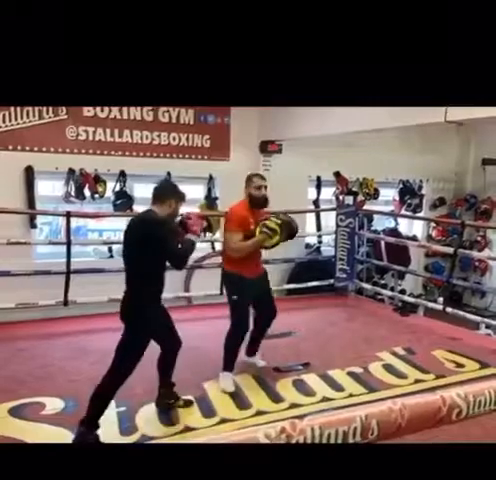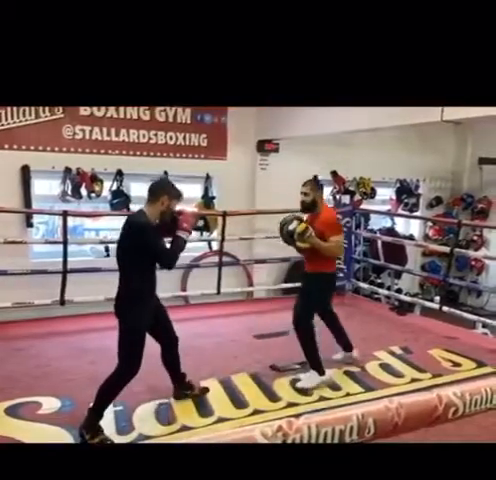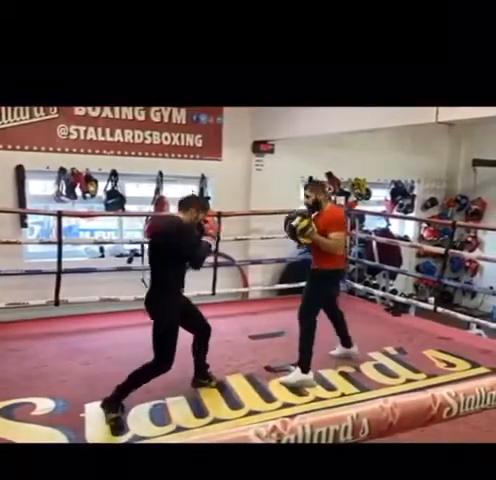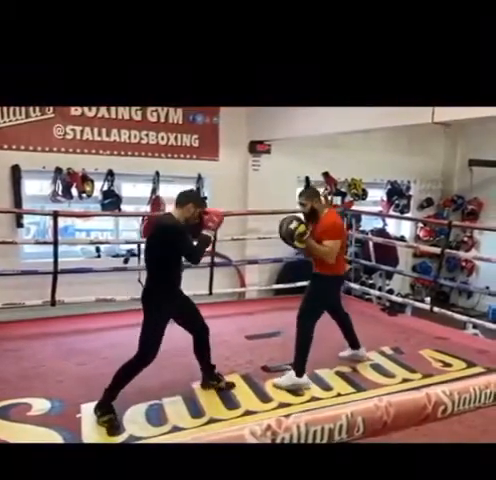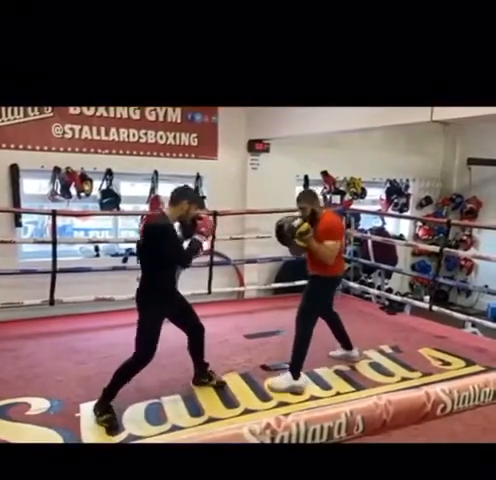
dt=1s
person 1, frame 1
left shoulder: (142, 221)
right shoulder: (155, 223)
right elbow: (178, 261)
left wrist: (179, 233)
right wrist: (193, 235)
left hip: (147, 302)
right hip: (140, 306)
left knee: (172, 344)
right knee: (121, 369)
left ankle: (166, 396)
right ankle: (86, 431)
person 1, frame 2
left shoulder: (146, 221)
right shoulder: (141, 225)
left elbow: (158, 251)
right elbow: (167, 261)
left wrist: (175, 228)
right wrist: (183, 233)
left hip: (146, 298)
right hip: (131, 303)
left knee: (170, 341)
right knee: (129, 366)
left ankle: (181, 386)
right ankle: (90, 425)
person 1, frame 3
left shoulder: (165, 225)
right shoulder: (183, 228)
right elbow: (197, 261)
left wrist: (199, 234)
right wrist: (207, 238)
left hip: (170, 297)
right hip: (163, 301)
left knee: (203, 329)
right knee: (162, 361)
left ankle: (201, 375)
right ankle: (114, 402)
person 1, frame 4
left shoulder: (170, 224)
right shoulder: (169, 226)
left elbow: (187, 250)
right elbow: (194, 256)
left wrist: (201, 229)
right wrist: (209, 230)
left hip: (171, 293)
right hip: (157, 297)
left knee: (201, 330)
right knee: (146, 354)
left ankle: (210, 377)
right ankle: (105, 405)
person 1, frame 5
left shoulder: (164, 223)
right shoulder: (159, 226)
left elbow: (178, 254)
right elbow: (183, 260)
left wrist: (194, 230)
right wrist: (201, 235)
left hip: (167, 292)
right hip: (151, 297)
left knee: (196, 329)
right knee: (144, 354)
left ankle: (202, 374)
right ankle: (103, 403)
person 2, frame 1
left shoulder: (261, 212)
right shoulder: (237, 213)
right elbow: (232, 250)
left wrist: (273, 234)
right wrist: (260, 237)
left hip: (257, 273)
right hip: (236, 276)
left knee: (268, 313)
right knee: (240, 324)
left ankle: (251, 354)
right ankle: (226, 372)
person 2, frame 2
left shoulder: (328, 218)
right shoulder: (311, 216)
left elbow: (337, 251)
left wrist: (313, 240)
right wrist: (300, 240)
left hip: (321, 275)
right hip: (313, 272)
left knee: (301, 320)
right knee: (325, 313)
left ankle: (318, 372)
right ankle: (349, 350)
person 2, frame 3
left shoulder: (334, 215)
right shoulder: (320, 214)
left elbow: (337, 248)
left wrist: (313, 235)
right wrist: (306, 237)
left hip: (327, 272)
right hip: (324, 270)
left knee: (306, 315)
right knee: (331, 307)
left ankle: (304, 371)
right ankle: (348, 346)
person 2, frame 4
left shoulder: (331, 222)
right shoulder: (317, 219)
left elbow: (330, 257)
right elbow: (312, 251)
left wrist: (307, 241)
right wrist: (301, 239)
left hip: (328, 277)
right hip: (329, 275)
left knee: (305, 319)
right knee: (336, 310)
left ankle: (298, 375)
right ankle: (356, 350)
person 2, frame 5
left shoulder: (331, 223)
right shoulder: (310, 221)
left elbow: (329, 258)
right elbow: (299, 249)
left wrist: (308, 240)
right wrist: (295, 237)
left hip: (325, 278)
right hip: (319, 276)
left knee: (304, 320)
right knee: (326, 311)
left ankle: (294, 377)
right ankle: (349, 350)
